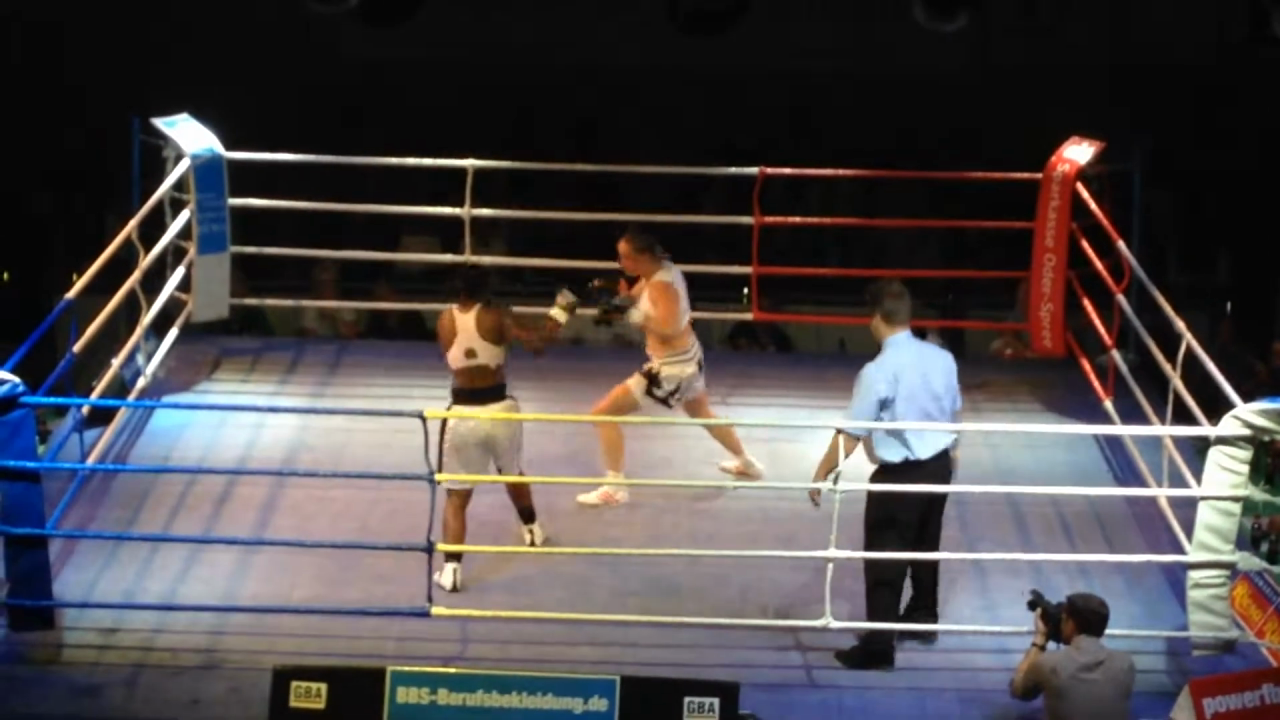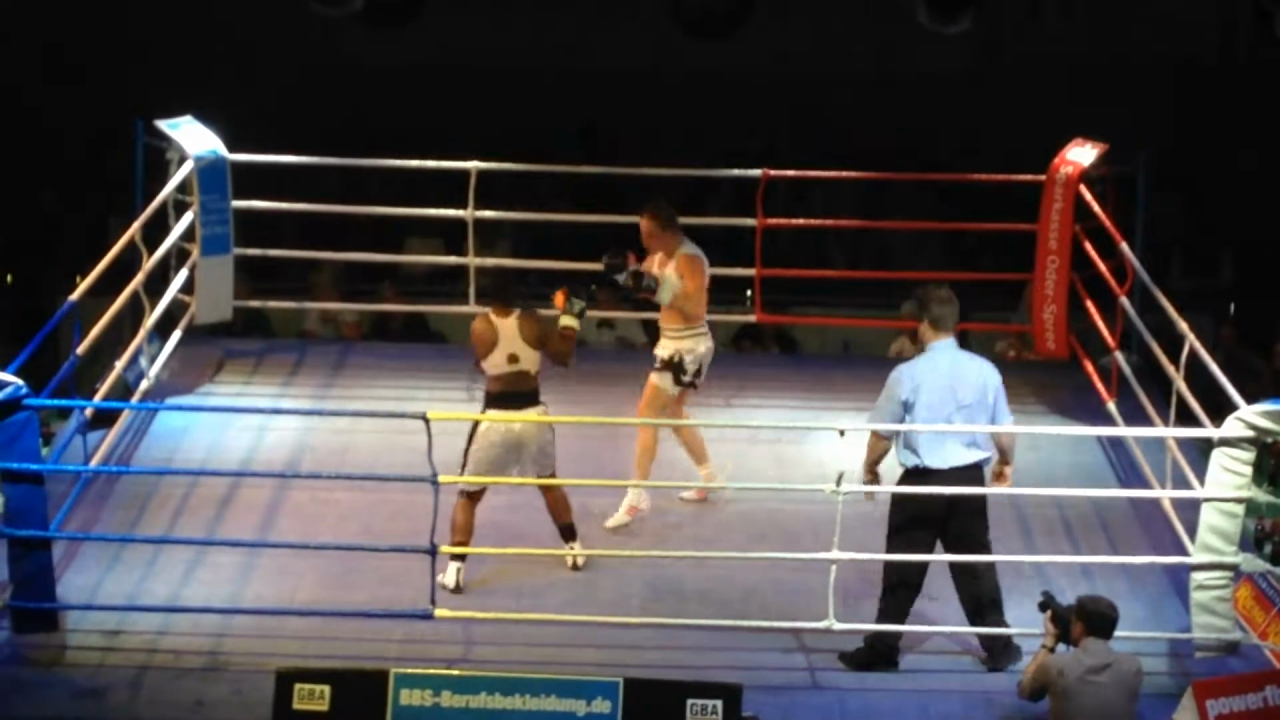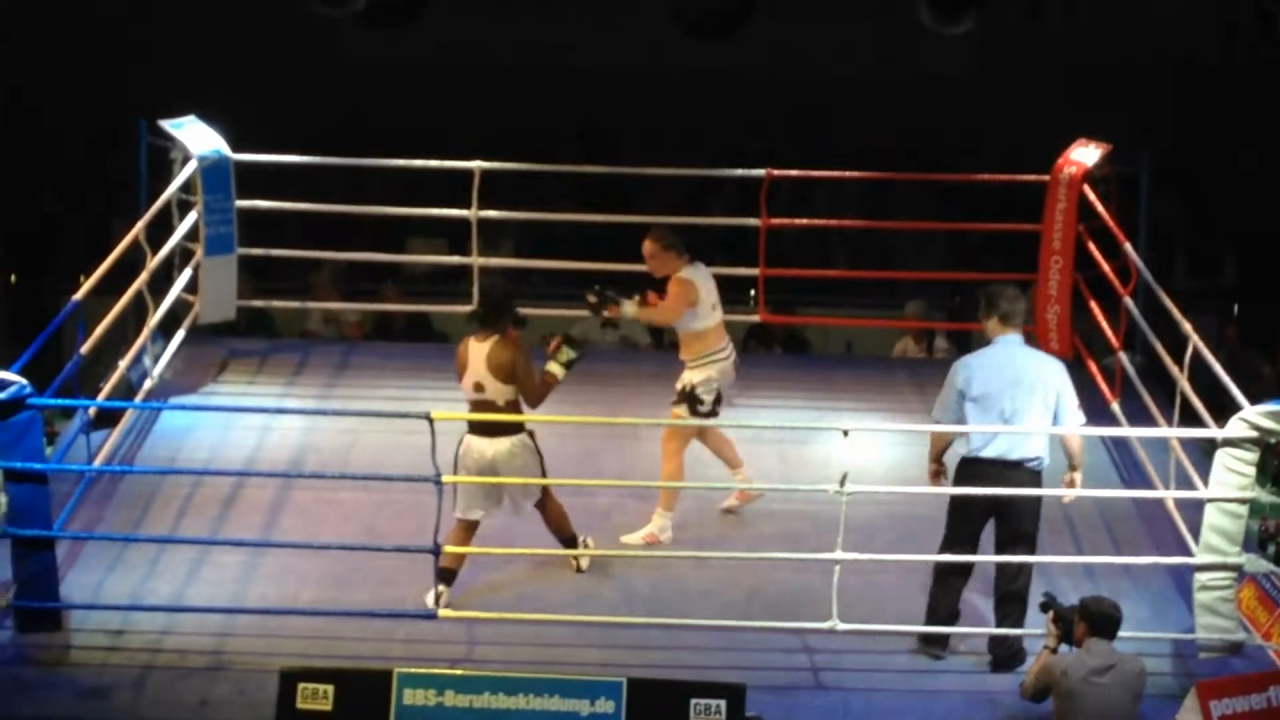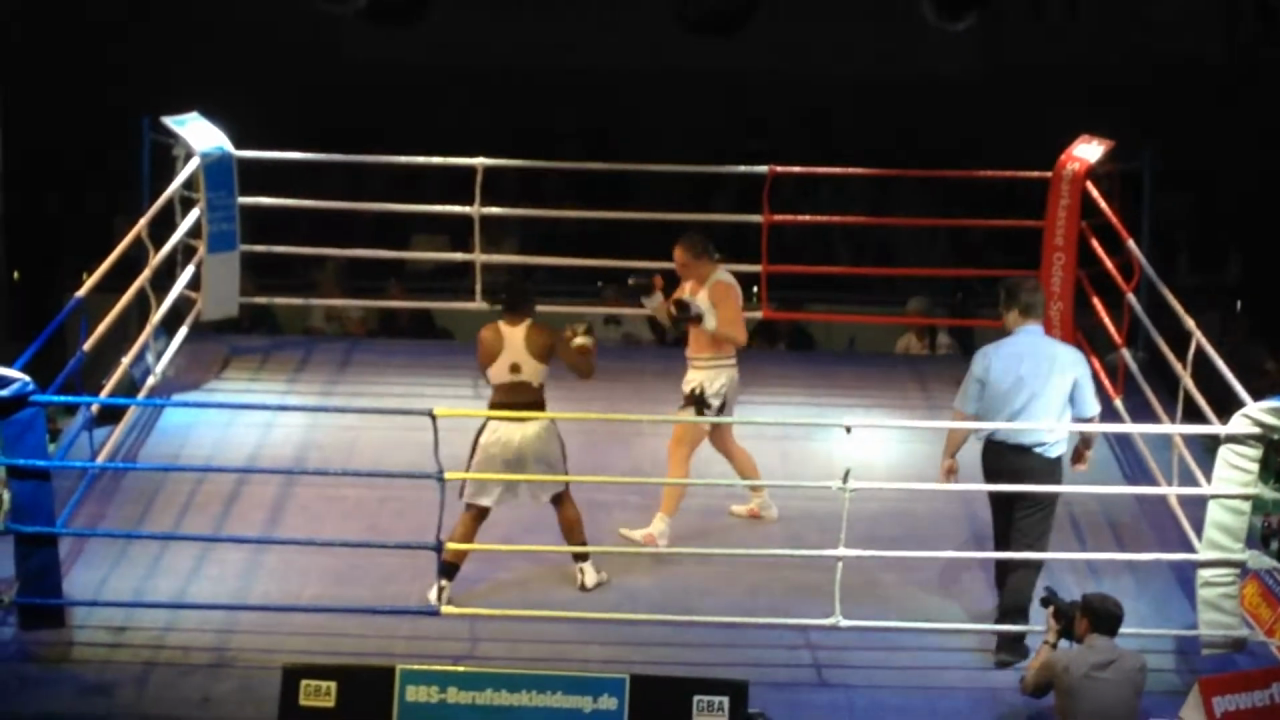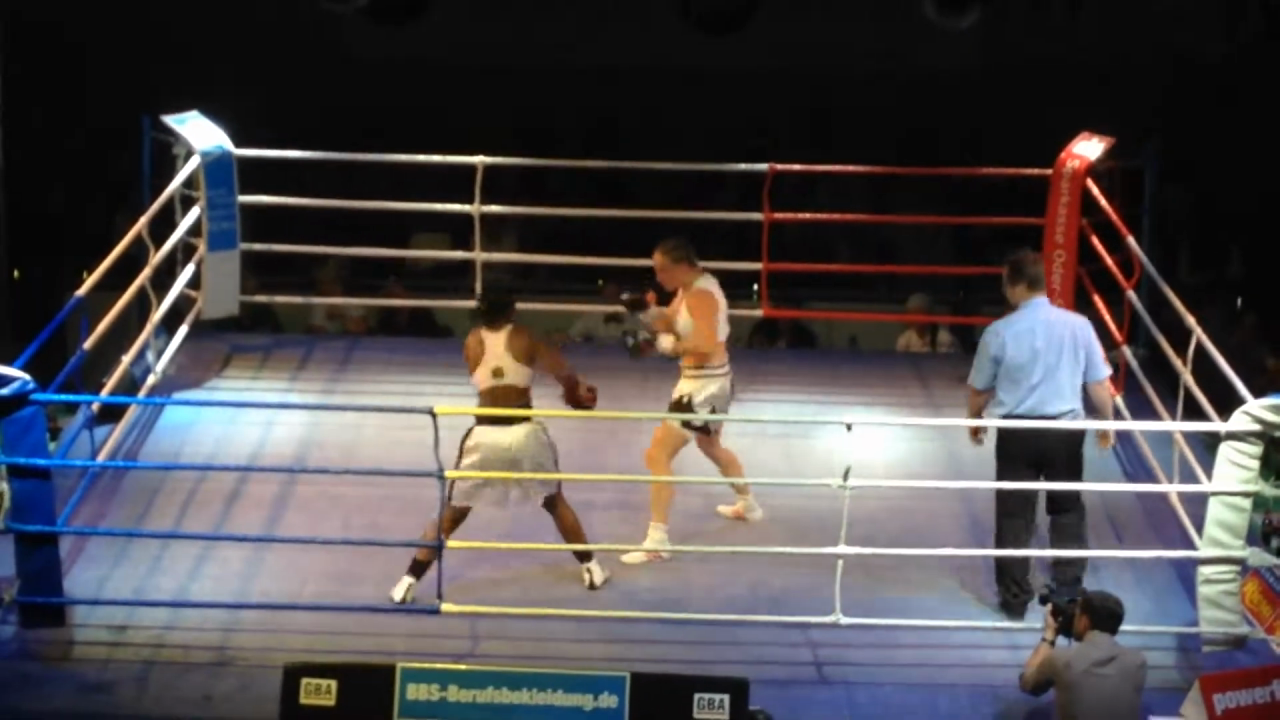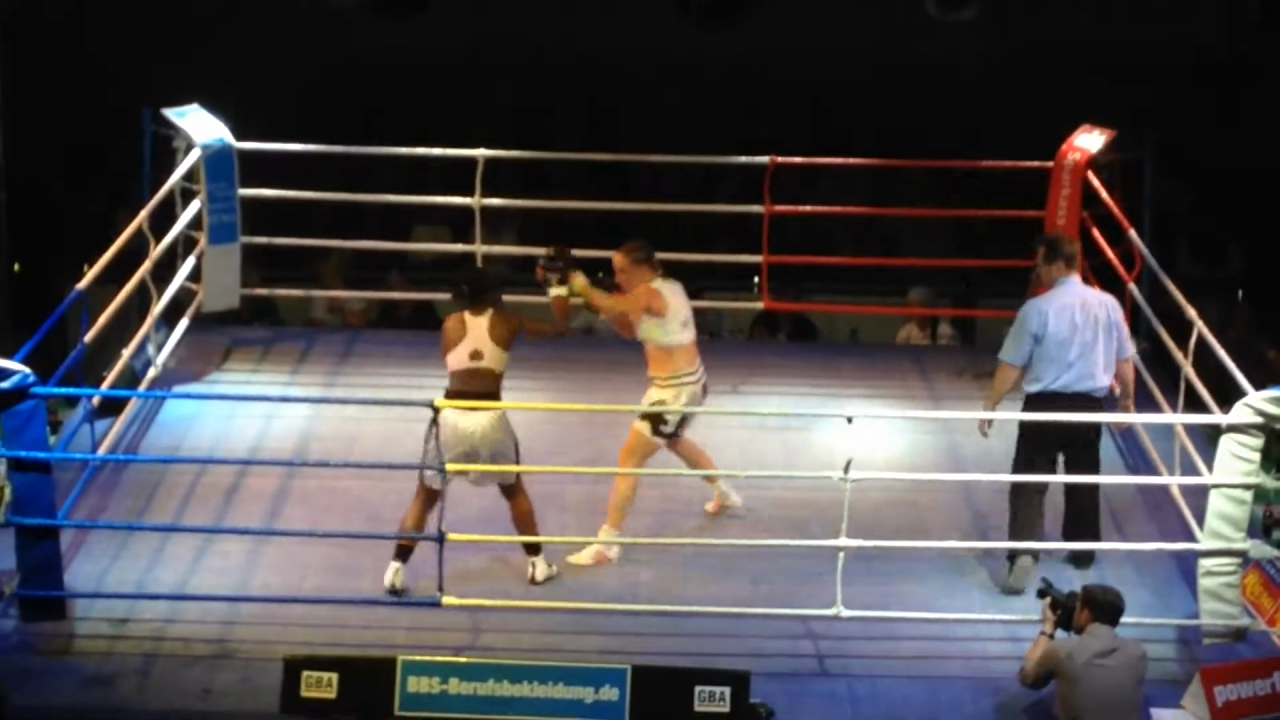
dt=0.4s
person 1, frame 1
left shoulder: (879, 371)
right shoulder: (941, 357)
left elbow: (849, 433)
right elbow: (954, 412)
left wrist: (820, 476)
left hip: (899, 477)
right hip: (939, 467)
left knee: (886, 562)
right knee: (926, 549)
left ankle: (878, 647)
right ankle: (923, 621)
person 1, frame 2
left shoulder: (906, 374)
right shoulder: (985, 370)
left elbow: (881, 436)
right elbow: (1002, 431)
left wrist: (870, 469)
right wrist: (1004, 463)
left hip: (920, 483)
right hip: (969, 481)
left knee: (902, 570)
right knee: (975, 567)
left ankle: (881, 650)
right ankle: (998, 646)
person 1, frame 3
left shoulder: (967, 366)
right shoulder: (1050, 367)
left elbow: (945, 425)
right elbow: (1070, 431)
left wrist: (935, 460)
right wrist: (1074, 468)
left hip: (976, 472)
right hip: (1023, 477)
left knee: (956, 553)
right knee: (1015, 562)
left ankle: (937, 635)
right ankle: (1005, 649)
person 1, frame 4
left shoulder: (988, 356)
right shoulder: (1070, 357)
left elbow: (965, 414)
right elbow: (1087, 417)
left wrist: (949, 456)
right wrist: (1084, 447)
left hip: (997, 456)
right hip: (1041, 463)
left knee: (1005, 535)
right knee: (1027, 547)
left ankle: (1010, 609)
right ankle: (1009, 638)
person 1, frame 5
left shoulder: (999, 332)
right shoulder: (1078, 325)
left elbow: (979, 389)
right elbow: (1099, 384)
left wrist: (975, 419)
right wrist: (1107, 422)
left hip: (1015, 433)
right hip: (1064, 431)
left knee: (1014, 515)
right knee: (1067, 508)
left ankle: (1014, 598)
right ankle: (1067, 579)
person 1, frame 6
left shoulder: (1037, 308)
right shoulder: (1108, 304)
left elbow: (1011, 366)
right elbow: (1125, 361)
left wrist: (990, 404)
right wrist: (1127, 398)
left hip: (1043, 406)
right hip: (1090, 406)
left knee: (1028, 483)
right knee: (1083, 481)
left ankle: (1023, 554)
right ankle: (1082, 550)
person 2, frame 1
left shoulder: (445, 320)
right shoulder: (496, 315)
right elbow: (536, 342)
right wrist: (560, 313)
left hip: (462, 414)
right hip: (499, 410)
left knee: (456, 496)
right knee: (511, 473)
left ankle: (451, 569)
right ankle: (531, 531)
person 2, frame 2
left shoulder: (479, 326)
right shoulder: (533, 322)
right elbow: (564, 358)
right wrist: (571, 318)
left hip: (495, 418)
right hip: (532, 415)
left knee: (469, 495)
right knee: (549, 483)
left ankle: (454, 569)
right ankle: (574, 550)
person 2, frame 3
left shoulder: (463, 349)
right shoulder: (512, 350)
right elbow: (532, 399)
right wrist: (558, 365)
left hip: (474, 444)
right hip: (513, 443)
left knee: (465, 523)
right knee: (544, 499)
left ankle: (440, 590)
right ankle: (577, 554)
person 2, frame 4
left shoulder: (487, 335)
right shoulder: (545, 335)
right elbow: (586, 370)
right wrist: (582, 339)
left hip: (498, 430)
right hip: (537, 429)
left knee: (474, 513)
right knee: (561, 499)
left ankle: (443, 585)
right ankle: (586, 570)
person 2, frame 5
left shoulder: (471, 342)
right shoulder: (523, 338)
right elbow: (563, 373)
right wrist: (579, 389)
left hip: (484, 435)
right hip: (524, 434)
left knee: (451, 514)
right knee: (554, 502)
left ankle: (408, 583)
right ankle: (591, 570)
person 2, frame 6
left shoulder: (451, 323)
right shoulder: (506, 319)
right elbow: (557, 329)
right wrist: (559, 289)
left hip: (451, 419)
right hip: (491, 420)
left knee: (425, 497)
right knee: (514, 492)
left ankle: (396, 569)
right ankle: (537, 564)
person 3, frame 1
left shoulder: (663, 285)
right shoulder: (654, 274)
left elbow: (668, 330)
right elbow: (632, 299)
left wrist: (632, 315)
right wrist: (617, 296)
left hip: (669, 368)
right hip: (687, 360)
left knee: (603, 413)
right knee: (702, 413)
left ankle: (613, 488)
right ankle: (746, 464)
person 3, frame 2
left shoulder: (691, 259)
right shoulder: (660, 254)
left elbow: (699, 308)
right elbow: (637, 281)
left wrist: (660, 291)
right wrist: (623, 270)
left hip: (687, 345)
right hip: (672, 342)
left knee: (647, 415)
right knee: (675, 415)
left ankle: (636, 498)
right ankle: (709, 479)
person 3, frame 3
left shoulder: (684, 282)
right shoulder: (693, 270)
left elbow: (664, 317)
right elbow: (664, 314)
left wrist: (617, 306)
right wrist: (647, 305)
left hip: (706, 370)
right hip: (719, 359)
left knee: (672, 445)
right knee: (705, 430)
left ankle: (661, 527)
right ankle: (746, 485)
person 3, frame 4
left shoulder: (723, 286)
right shoulder: (691, 281)
left elbow: (738, 337)
right elbow: (669, 318)
left wrist: (703, 318)
right wrist: (654, 297)
left hip: (712, 376)
right hip: (703, 373)
left knee: (679, 450)
right knee: (724, 441)
left ankle: (659, 530)
right ankle: (762, 504)
person 3, frame 5
left shoulder: (701, 294)
right shoulder: (686, 289)
left elbow: (706, 346)
right elbow: (666, 325)
left wrist: (662, 344)
right wrist: (647, 310)
left hip: (705, 384)
right hip: (706, 382)
left knee: (657, 456)
right knee: (710, 445)
left ankle: (657, 542)
right ankle: (747, 505)
person 3, frame 6
left shoulder: (652, 293)
right shoulder: (659, 289)
left elbow: (616, 307)
right elbow: (627, 323)
left wrist: (580, 284)
right wrist: (609, 302)
left hip: (675, 390)
right hip: (689, 384)
left knee: (628, 462)
right knee: (680, 442)
left ankle: (606, 545)
right ankle: (723, 494)
